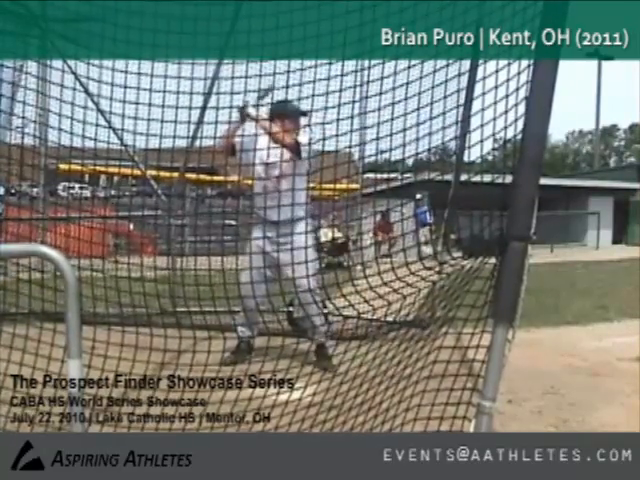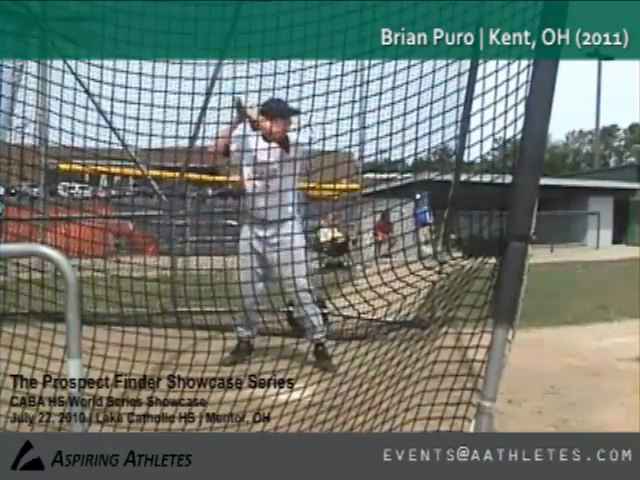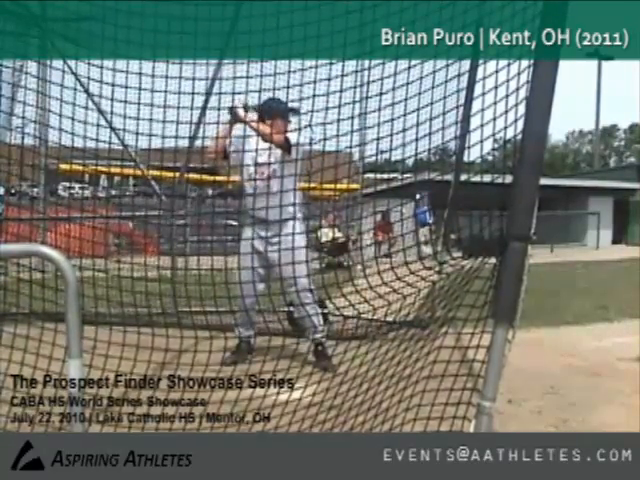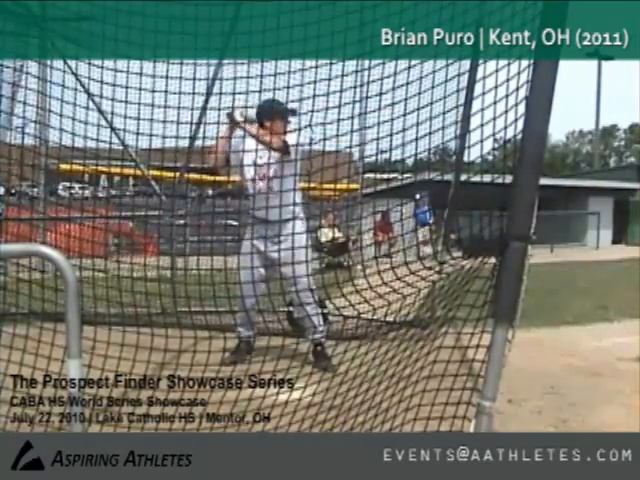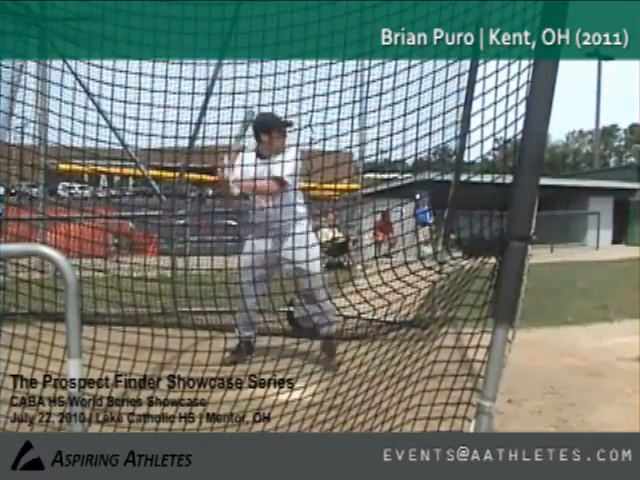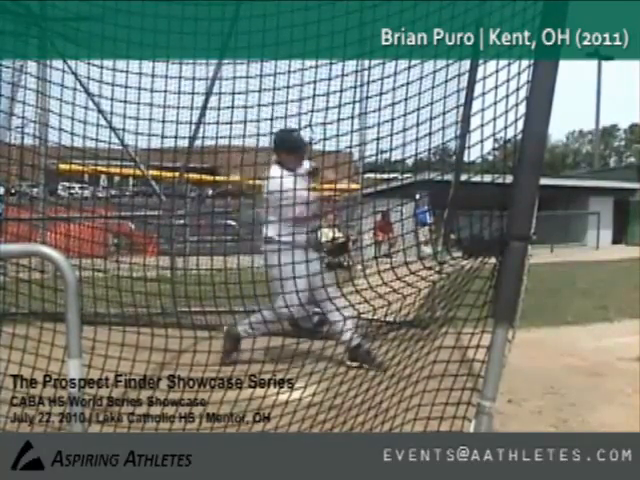
dt=0.3s
person 1, frame 1
left shoulder: (303, 145)
right shoulder: (257, 143)
left elbow: (286, 141)
right elbow: (225, 147)
left wrist: (256, 119)
right wrist: (242, 121)
left hip: (296, 229)
right hip: (264, 228)
left knee: (306, 288)
right knee: (250, 287)
left ankle: (321, 345)
right ankle: (245, 342)
person 1, frame 2
left shoulder: (295, 144)
right shoulder: (246, 142)
left elbow: (275, 135)
right elbow: (217, 149)
left wrist: (250, 113)
right wrist: (237, 121)
left hip: (285, 227)
right hip: (253, 227)
left knee: (299, 287)
right knee: (246, 288)
left ankle: (319, 345)
right ankle: (244, 342)
person 1, frame 3
left shoulder: (294, 142)
right shoulder: (245, 143)
left elbow: (275, 139)
right elbow: (214, 152)
left wrist: (246, 118)
right wrist: (232, 122)
left hip: (287, 227)
right hip: (254, 227)
left knee: (301, 286)
right knee: (247, 288)
left ankle: (319, 345)
right ankle: (245, 342)
person 1, frame 4
left shoulder: (293, 143)
right shoulder: (244, 145)
left elbow: (275, 146)
right elbow: (216, 161)
left wrist: (242, 124)
right wrist: (228, 130)
left hip: (289, 226)
right hip: (257, 227)
left knee: (302, 286)
right knee: (247, 288)
left ankle: (318, 345)
right ankle: (245, 342)
person 1, frame 5
left shoulder: (291, 156)
right shoulder: (244, 160)
left elbow: (272, 188)
right elbow: (232, 193)
left wrist: (241, 185)
left hip: (295, 229)
right hip: (260, 232)
left knee: (311, 283)
right knee: (248, 288)
left ankle: (327, 338)
right ankle: (245, 342)
person 1, frame 6
left shoulder: (303, 167)
right shoulder: (277, 179)
right elbow: (306, 214)
left hip: (303, 244)
right hip: (284, 248)
left knee: (326, 297)
right knee: (290, 305)
left ankle: (354, 346)
right ankle: (236, 334)
